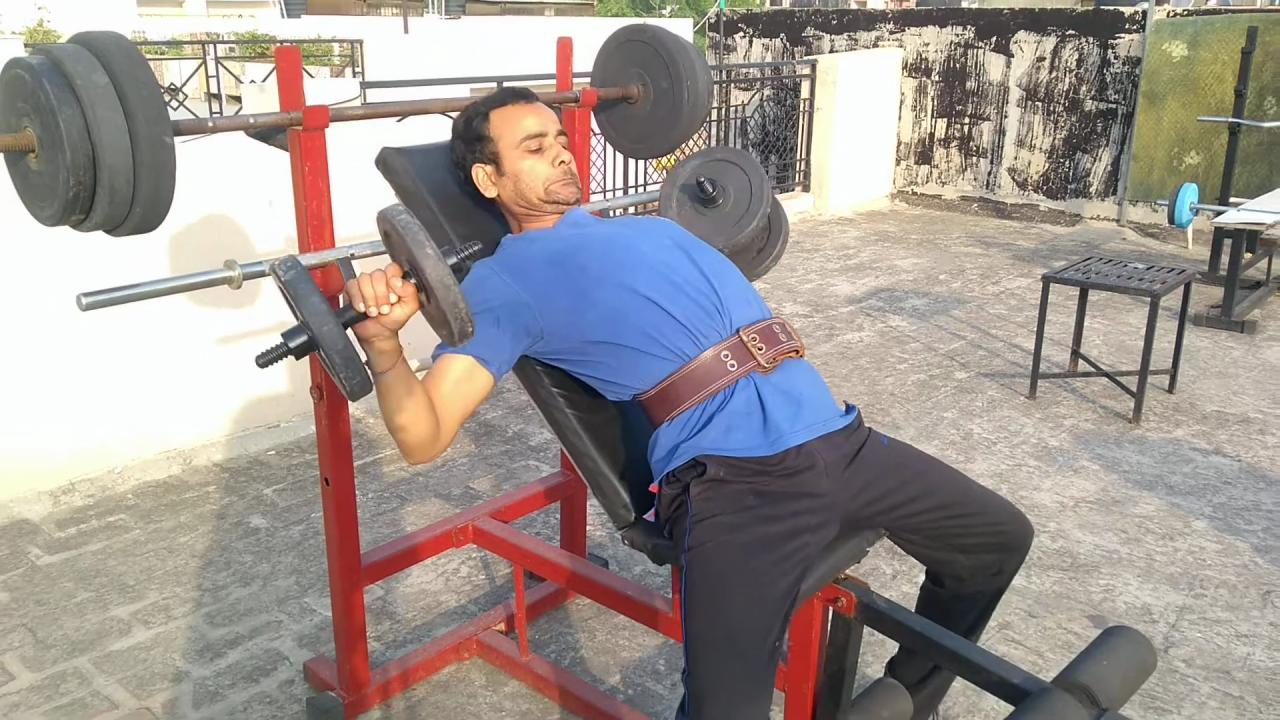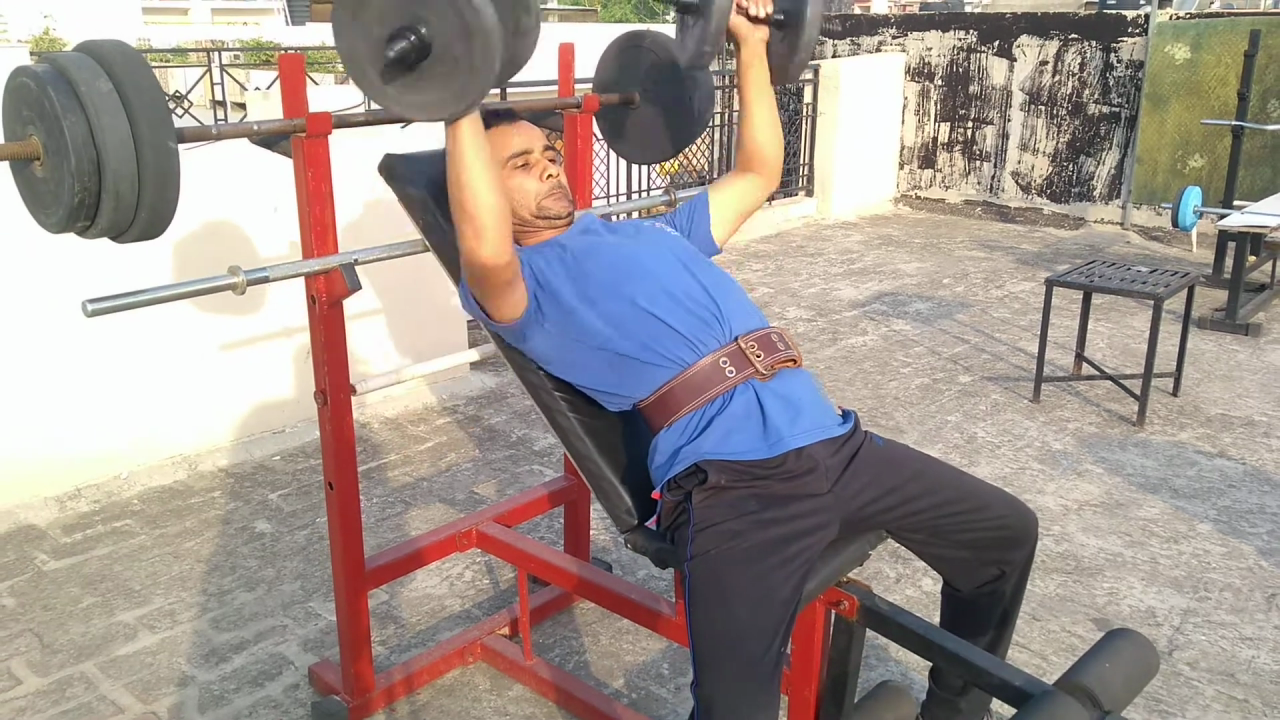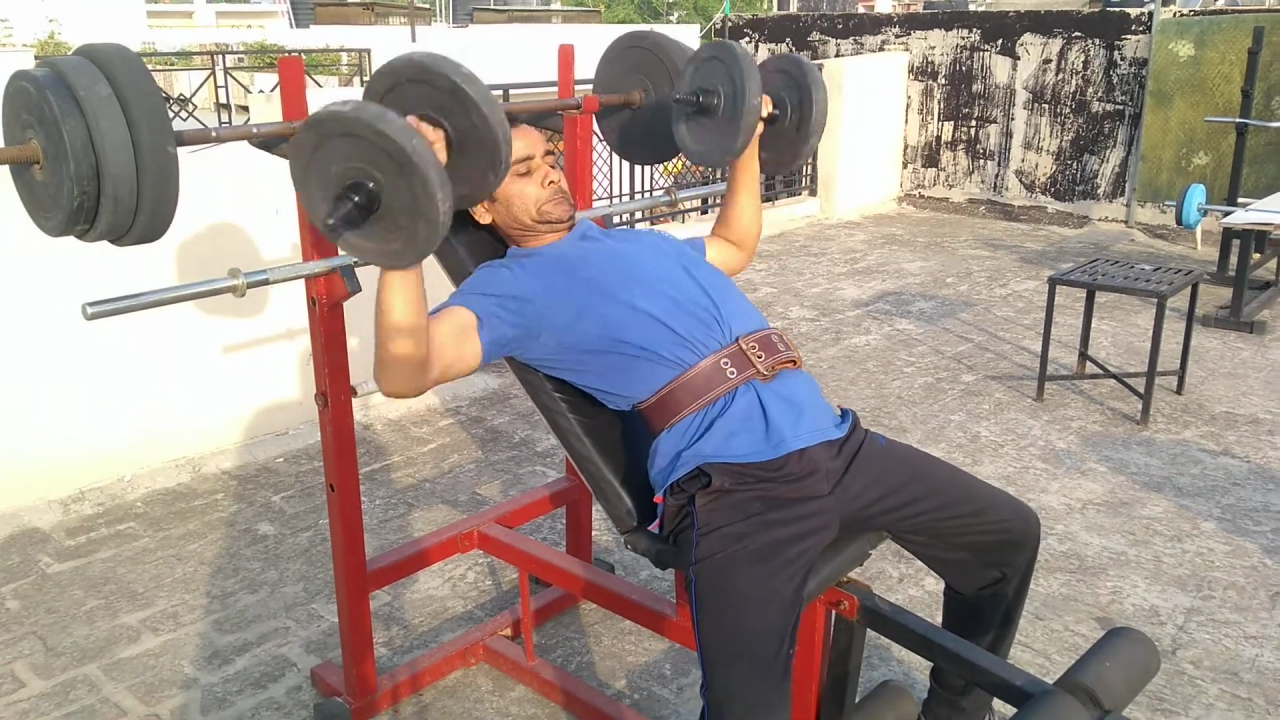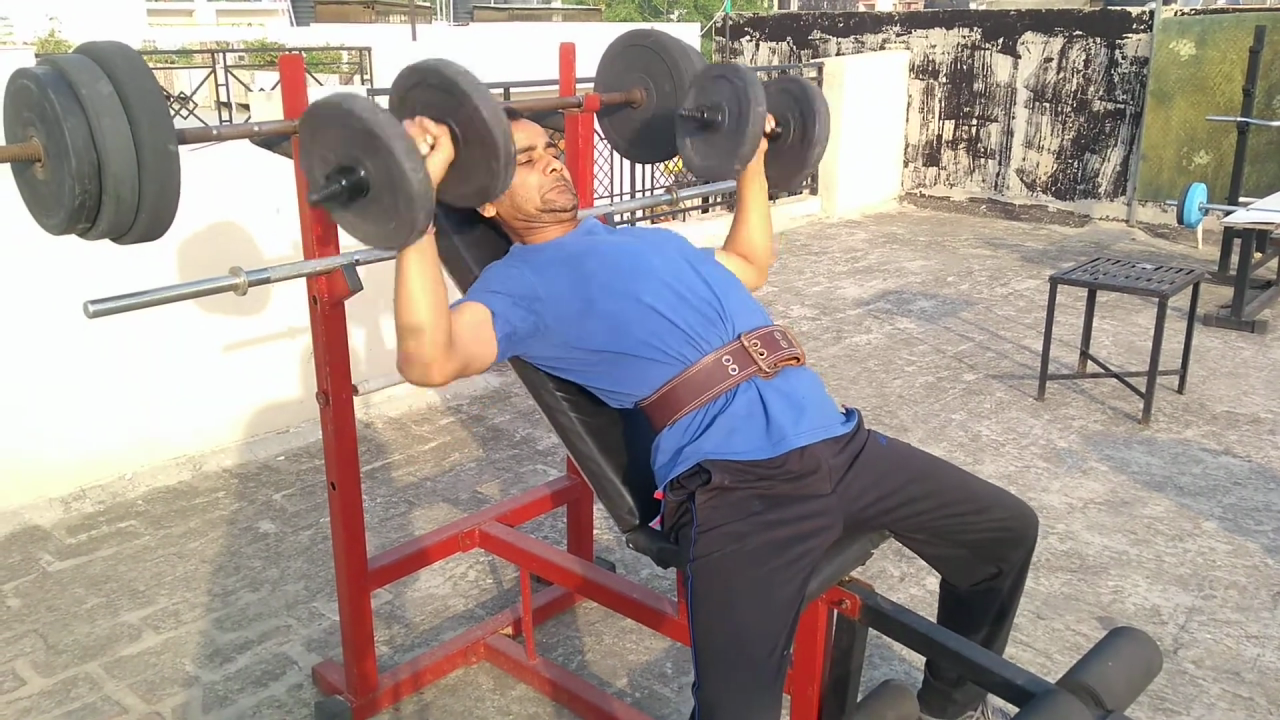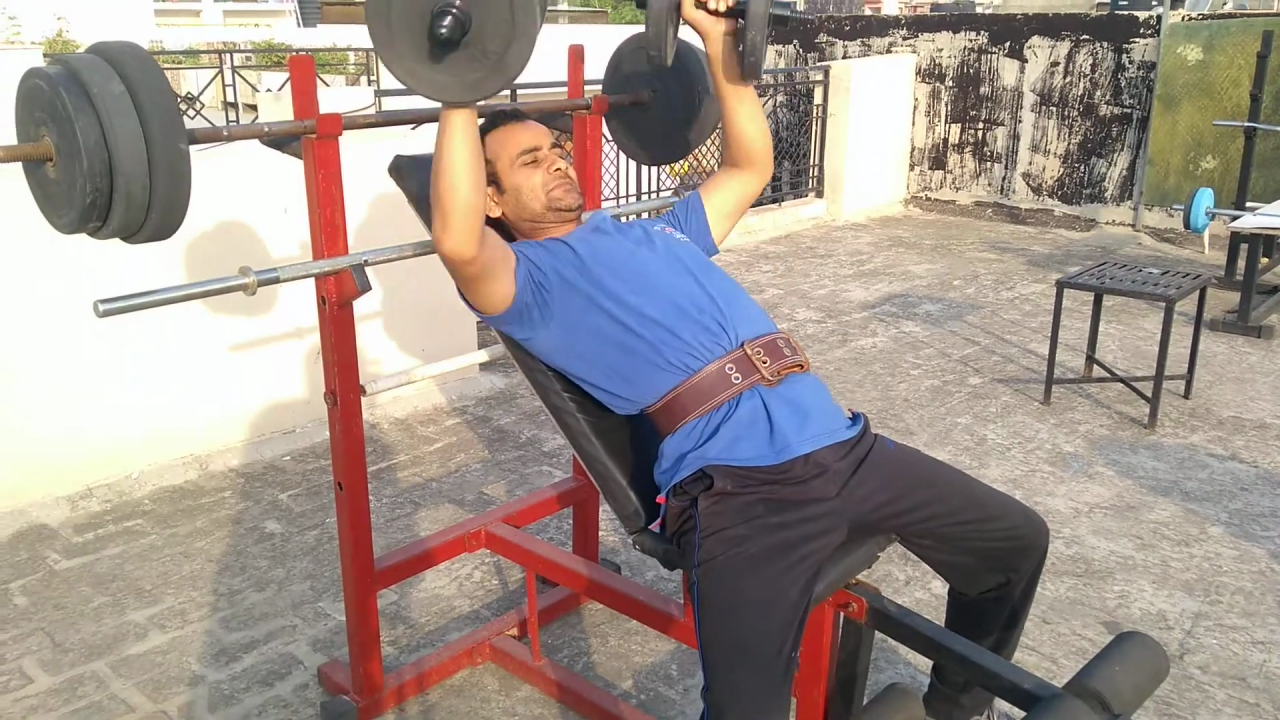
dt=1s
person 1, frame 1
left shoulder: (640, 226)
right shoulder: (503, 280)
right elbow: (424, 435)
right wrist: (380, 339)
left hip: (833, 432)
right hip: (731, 476)
left knee: (1001, 536)
person 1, frame 2
left shoulder: (647, 229)
right shoulder: (522, 281)
left elbow: (757, 175)
right elbow: (486, 256)
right wrist: (461, 106)
left hip: (831, 438)
right hip: (732, 482)
left knee: (1008, 532)
person 1, frame 3
left shoulder: (633, 237)
right shoulder: (510, 286)
left elbow: (739, 244)
right elbow: (405, 371)
left wrist: (744, 142)
left hip: (832, 441)
right hip: (733, 484)
left knee: (1009, 535)
person 1, frame 4
left shoulder: (636, 235)
right shoulder: (516, 279)
left elbow: (751, 264)
right elbow: (431, 360)
left wrist: (752, 160)
left hip: (831, 437)
right hip: (728, 475)
left knee: (1004, 533)
person 1, frame 5
left shoulder: (651, 231)
right shoulder: (529, 272)
left elbow: (750, 169)
right elbow: (456, 243)
right wrist: (463, 96)
left hip: (842, 441)
right hip: (742, 487)
left knee: (1017, 541)
